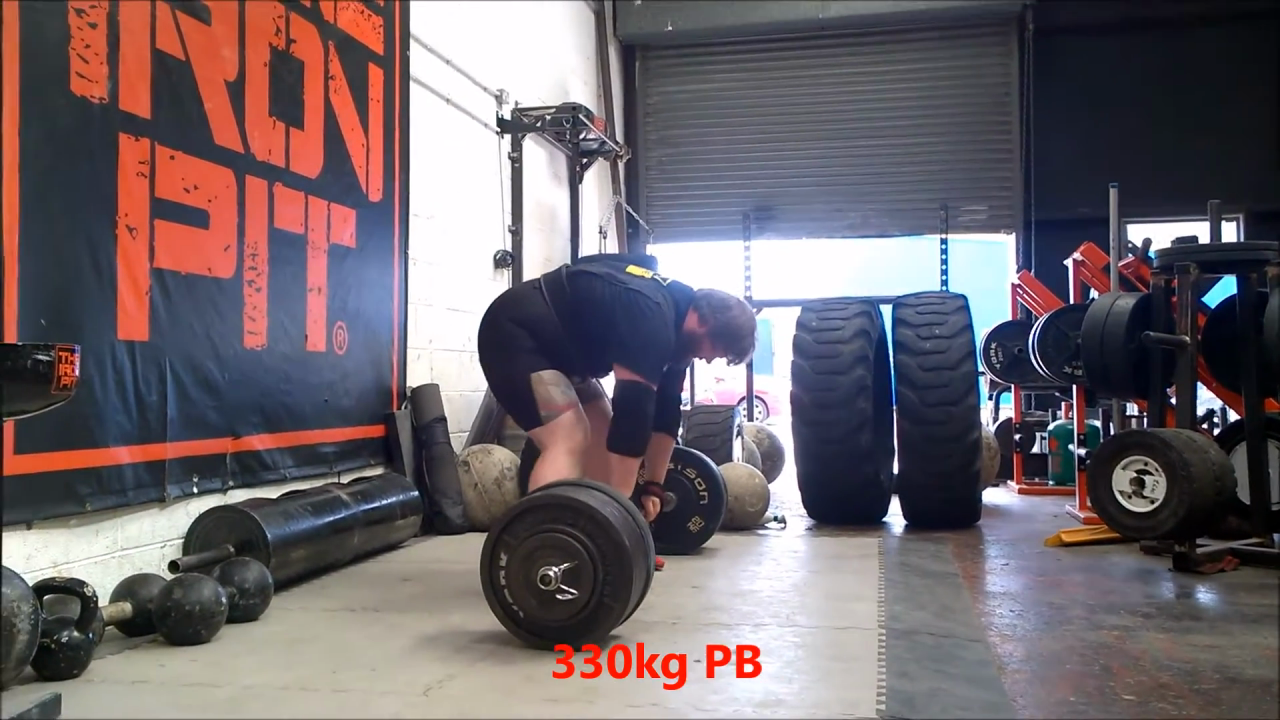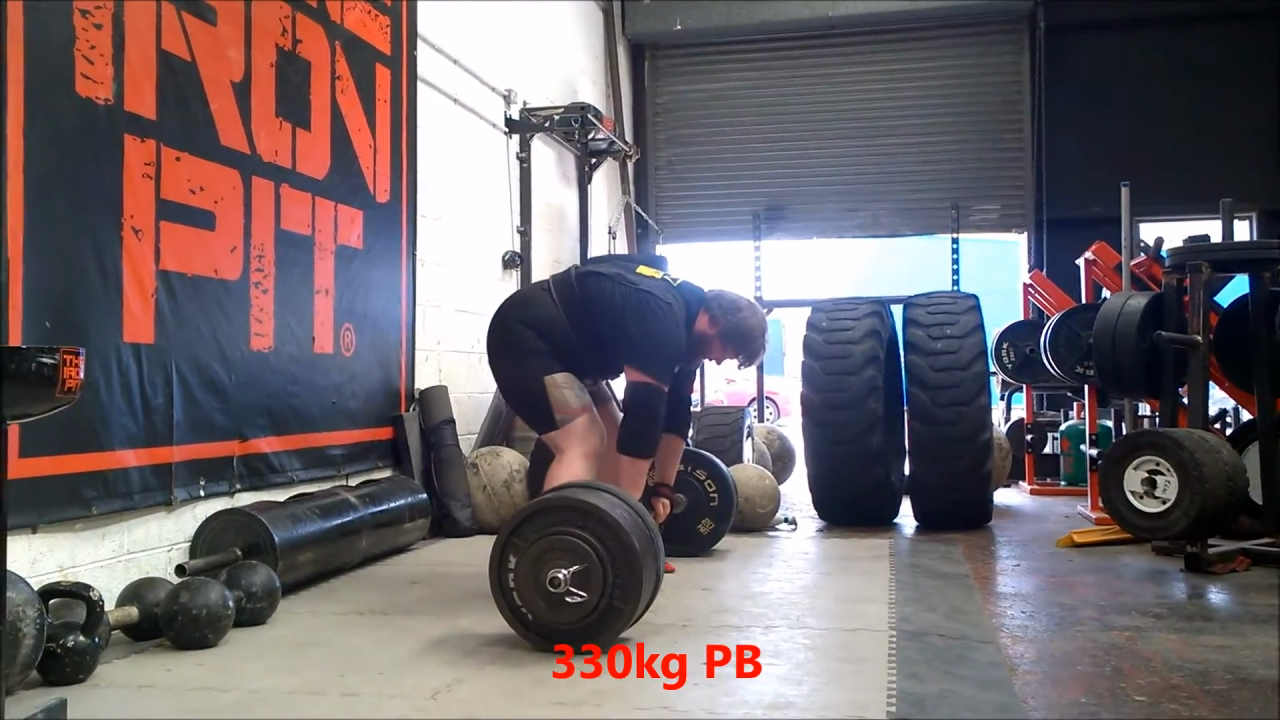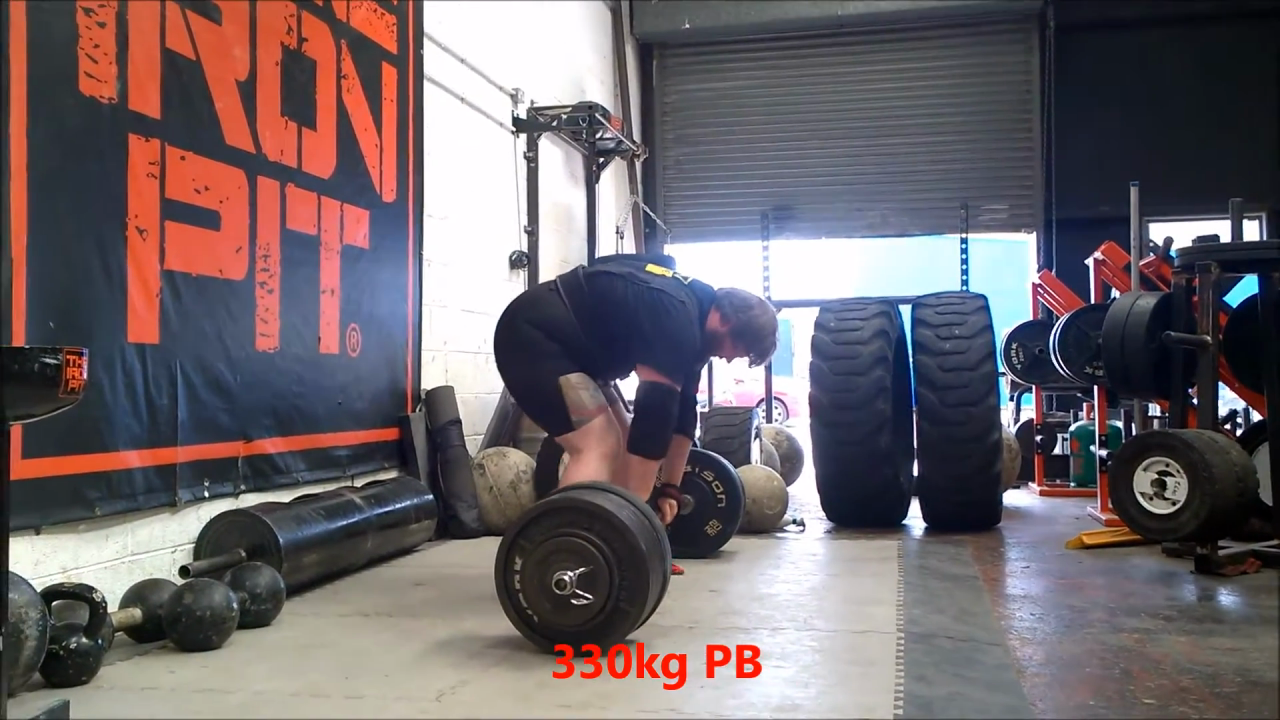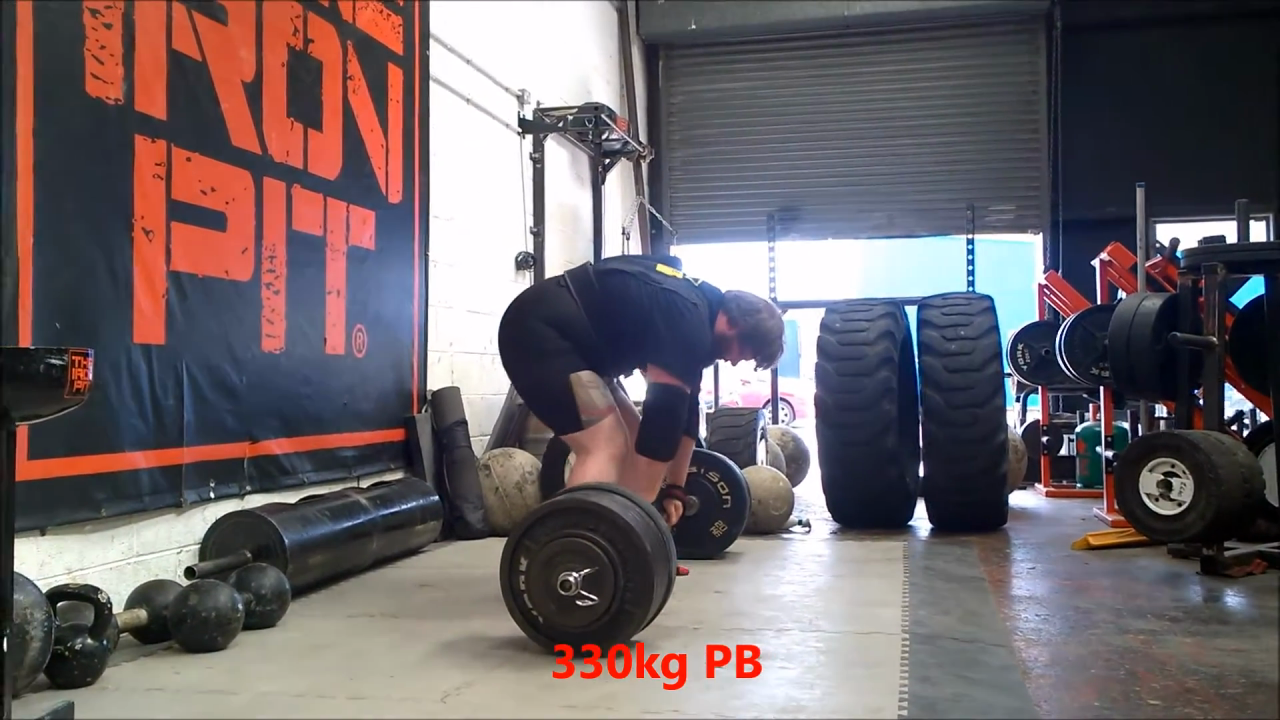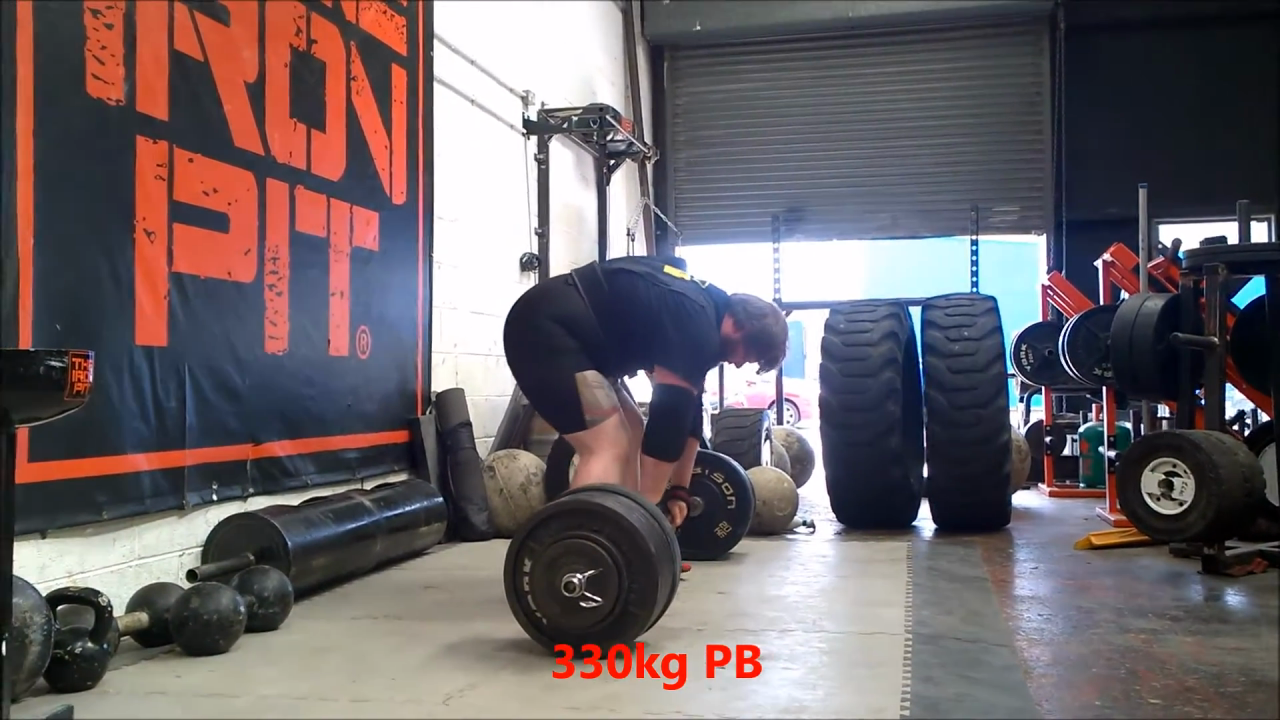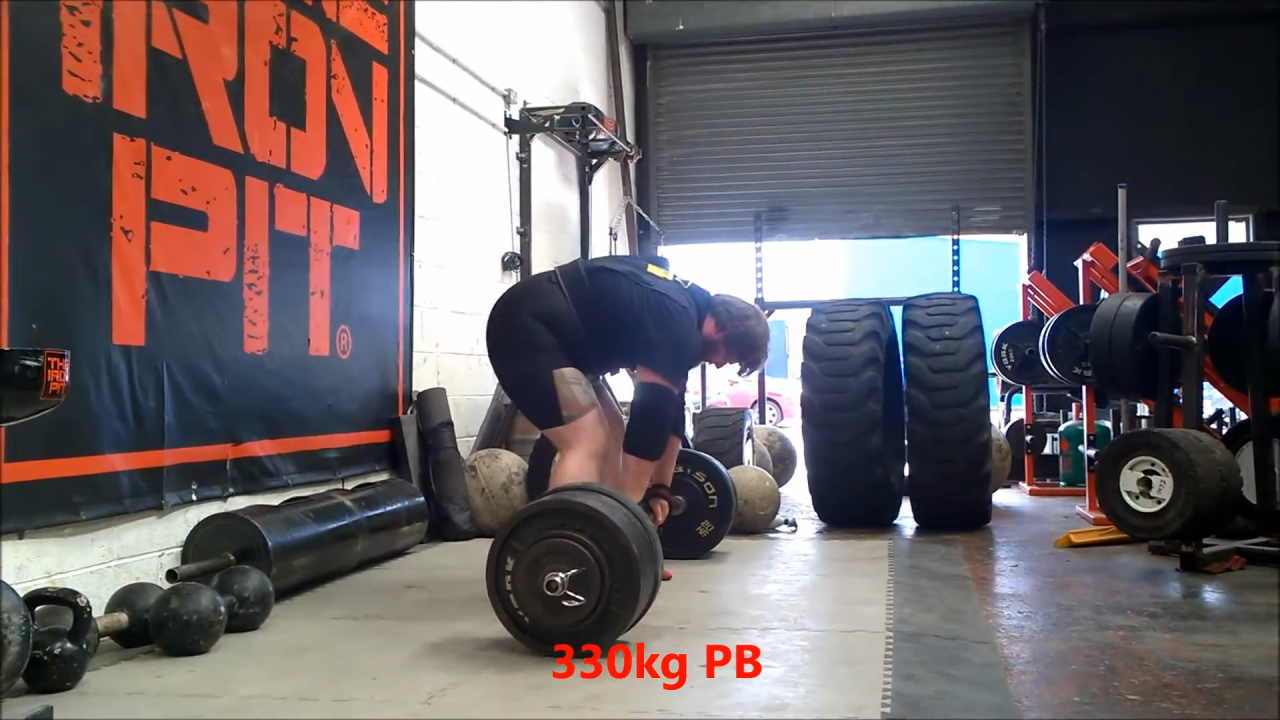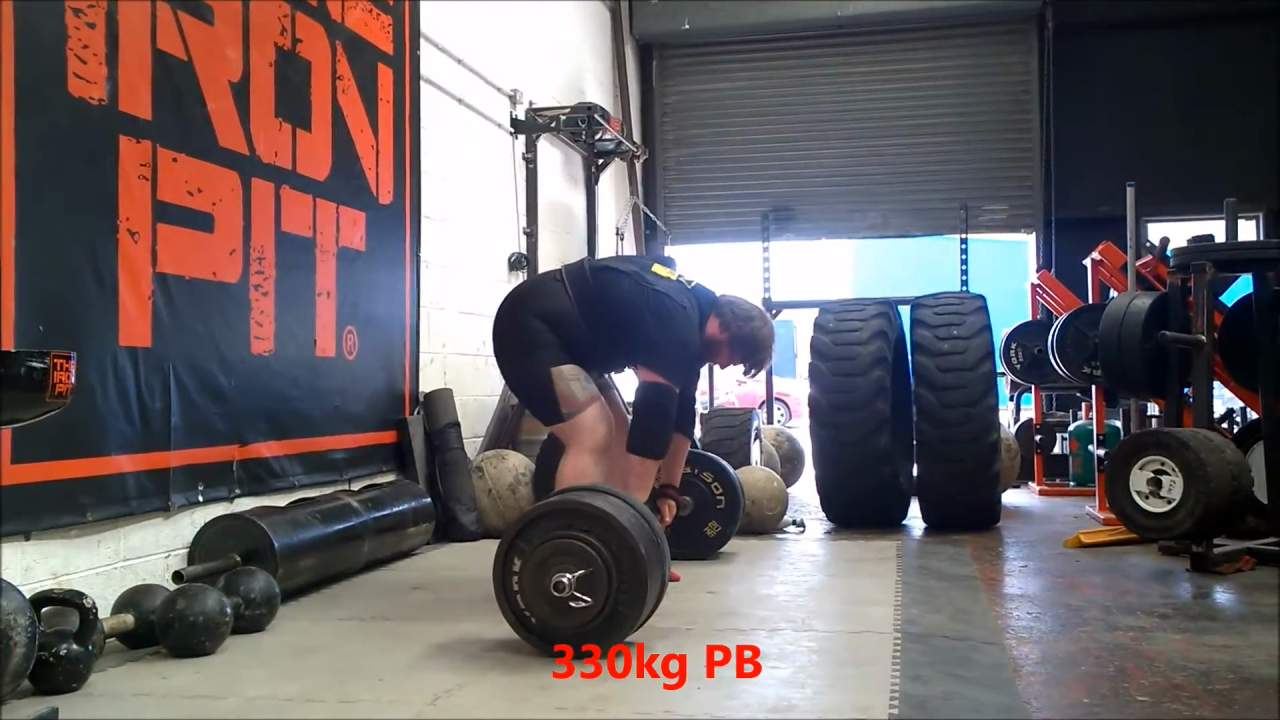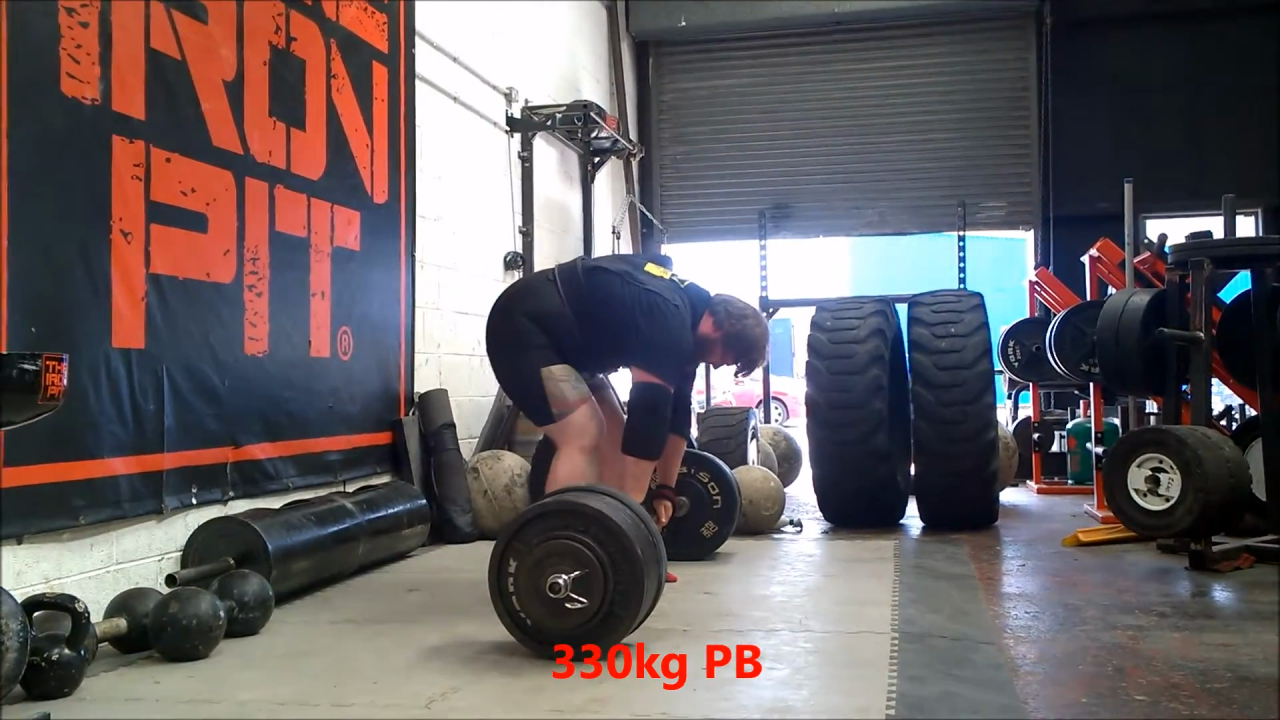
dt=0.1s
person 1, frame 1
left shoulder: (676, 321)
right shoulder: (651, 320)
left elbow: (665, 409)
right elbow: (633, 411)
left wrist: (653, 487)
left hip: (553, 345)
right hip: (516, 334)
left knee: (602, 439)
right knee: (567, 443)
person 1, frame 2
left shoulder: (685, 323)
right shoulder: (662, 320)
left elbow: (676, 410)
right elbow: (643, 412)
left wrist: (664, 488)
left hip: (561, 347)
right hip: (525, 336)
left knee: (612, 443)
right knee: (582, 445)
person 1, frame 3
left shoulder: (694, 317)
right shoulder: (678, 325)
left elbow: (682, 407)
right elbow: (656, 415)
left wrist: (670, 490)
left hip: (569, 345)
right hip: (533, 336)
left knee: (622, 441)
right knee: (598, 446)
person 1, frame 4
left shoulder: (699, 318)
right shoulder: (685, 317)
left elbow: (684, 407)
right elbow: (664, 411)
left wrist: (675, 488)
left hip: (568, 338)
right hip: (538, 331)
left knee: (631, 439)
right knee: (605, 447)
person 1, frame 5
left shoulder: (702, 316)
right shoulder: (692, 321)
left elbow: (686, 410)
right elbow: (670, 413)
left wrist: (678, 491)
left hip: (573, 334)
right hip: (544, 329)
left knee: (632, 438)
right knee: (609, 445)
person 1, frame 6
left shoulder: (687, 313)
right shoulder: (675, 324)
left elbow: (669, 408)
right elbow: (652, 415)
left wrist: (661, 490)
left hip: (547, 329)
right hip: (526, 328)
left knee: (612, 437)
right knee: (588, 443)
person 1, frame 7
left shoulder: (694, 317)
right shoulder: (675, 323)
left elbow: (680, 409)
right elbow: (654, 412)
left wrist: (669, 490)
left hip: (568, 336)
right hip: (531, 327)
left knee: (618, 436)
right knee: (592, 438)
person 1, frame 8
left shoulder: (687, 315)
right shoulder: (668, 321)
left elbow: (676, 409)
right elbow: (648, 413)
left wrist: (666, 490)
left hip: (559, 335)
right hip: (524, 326)
left knee: (612, 435)
right knee: (584, 437)
